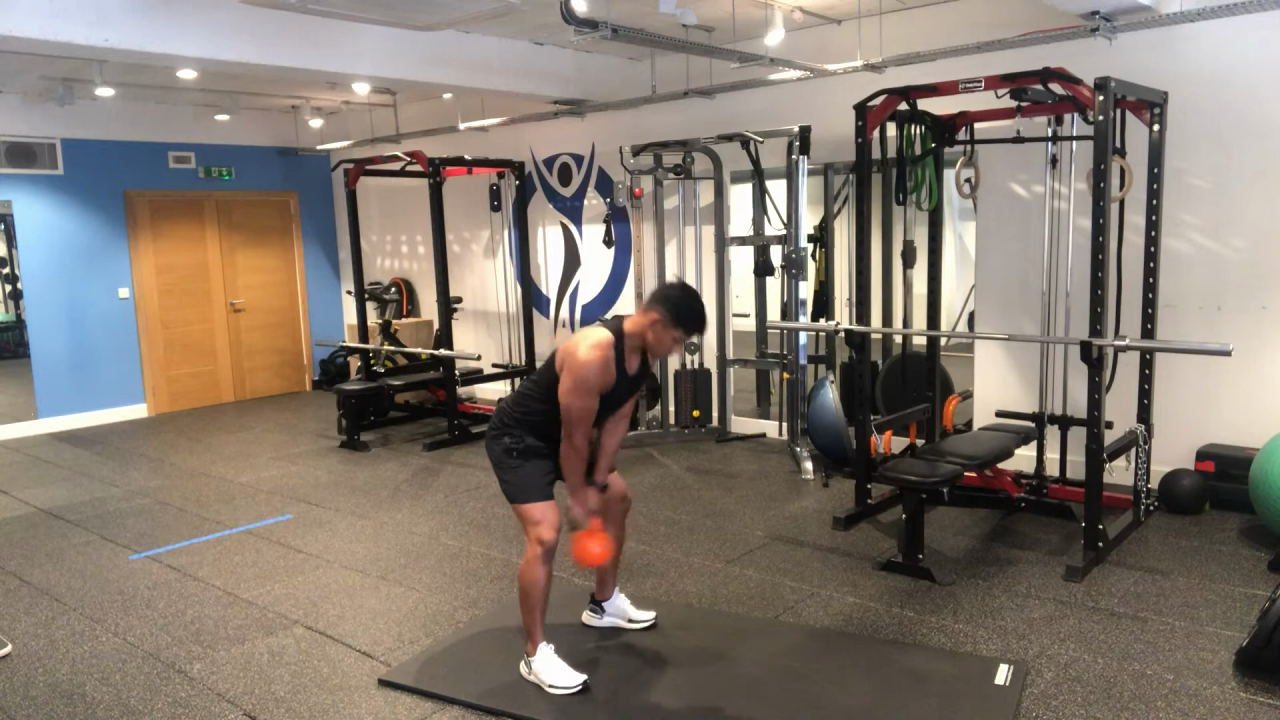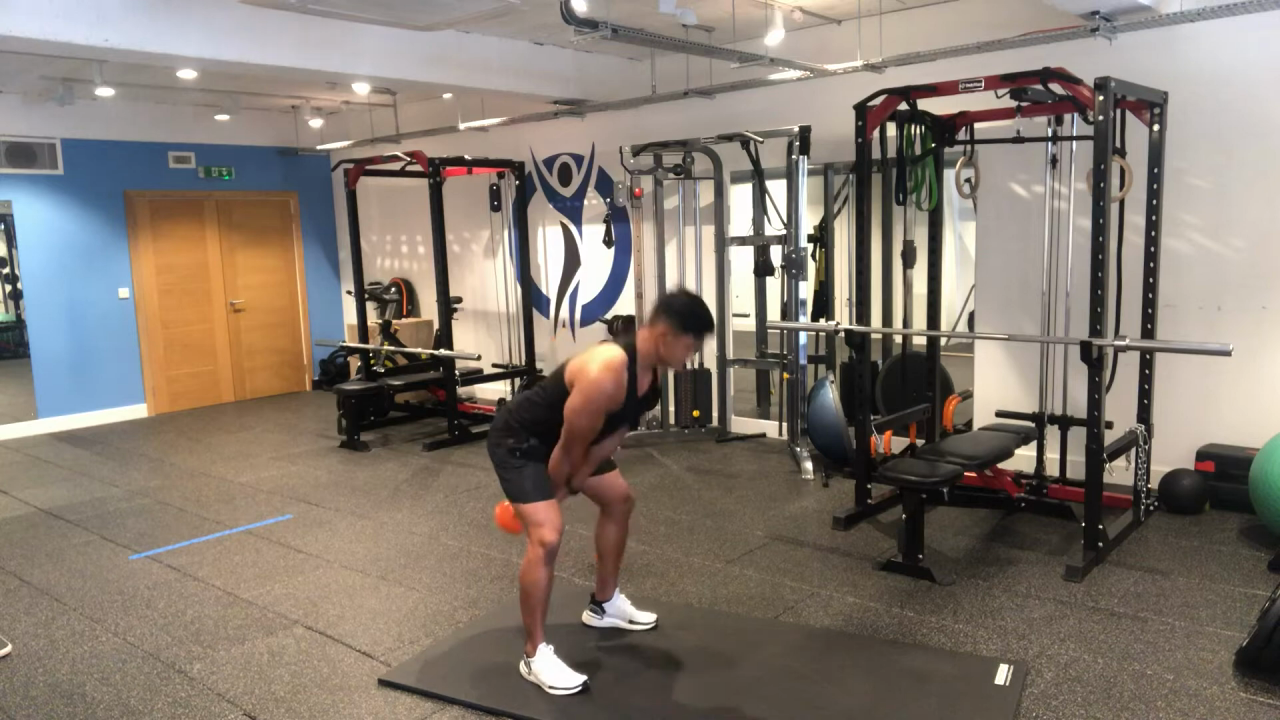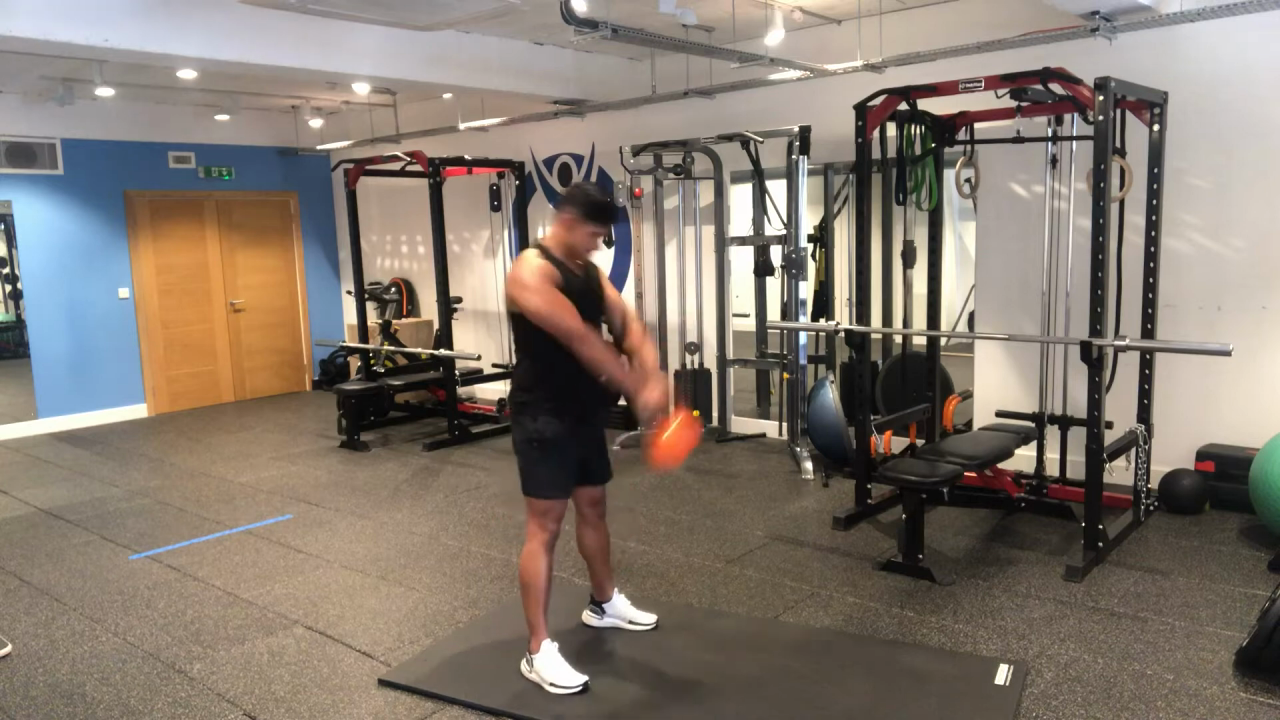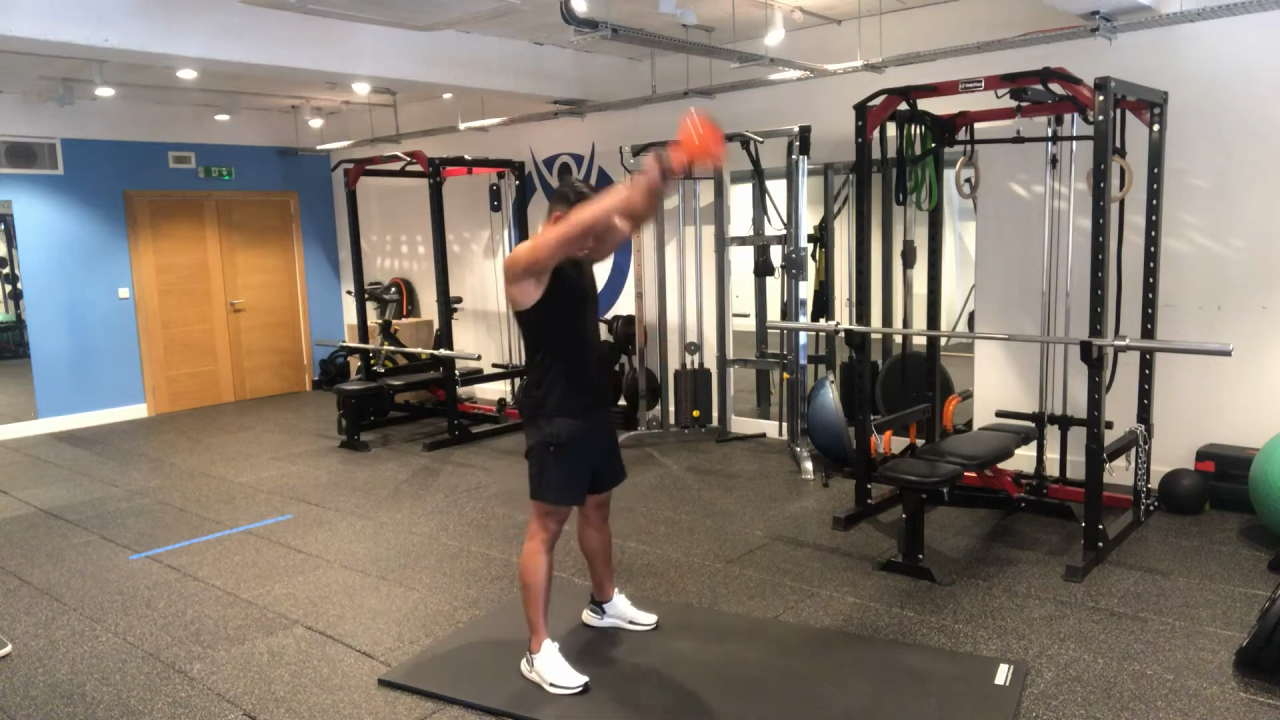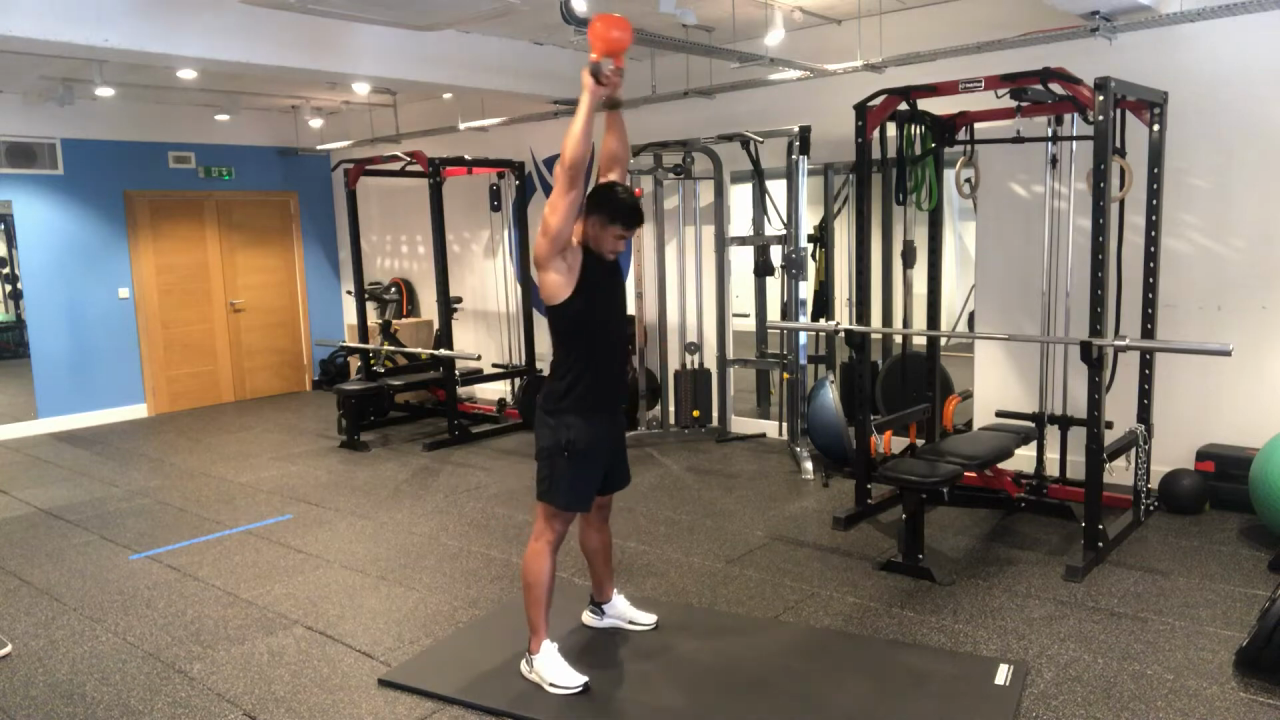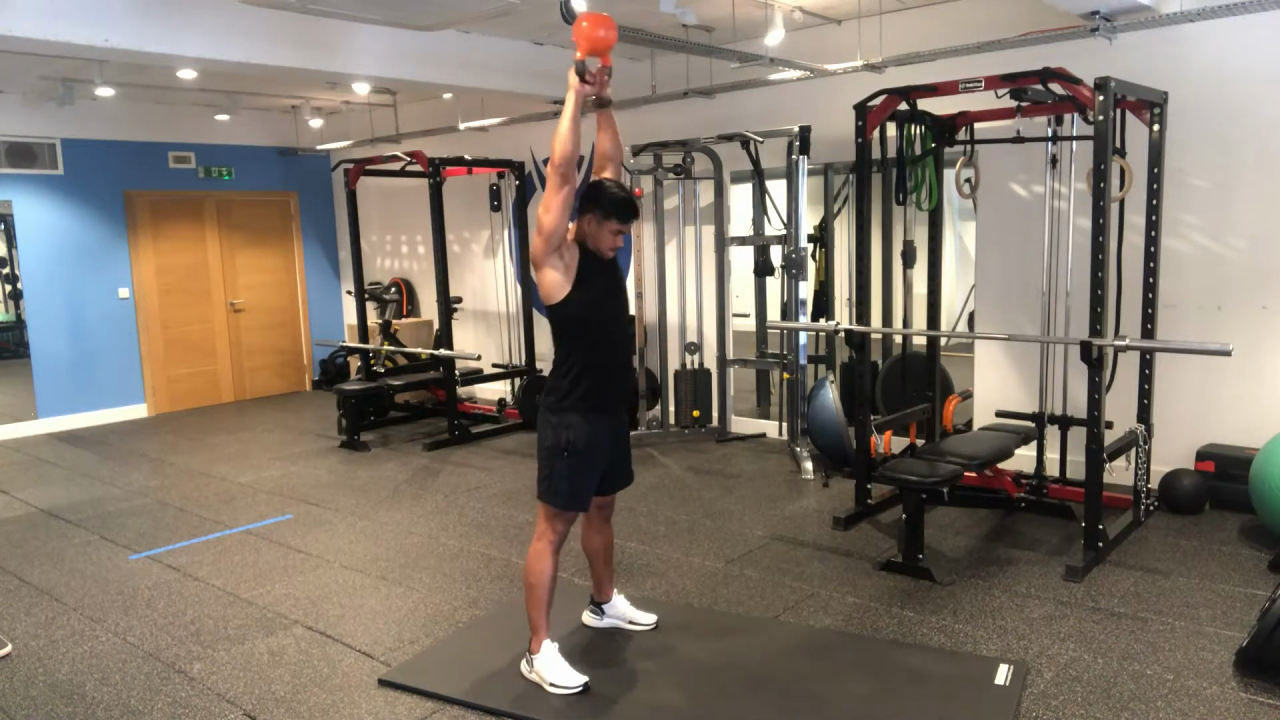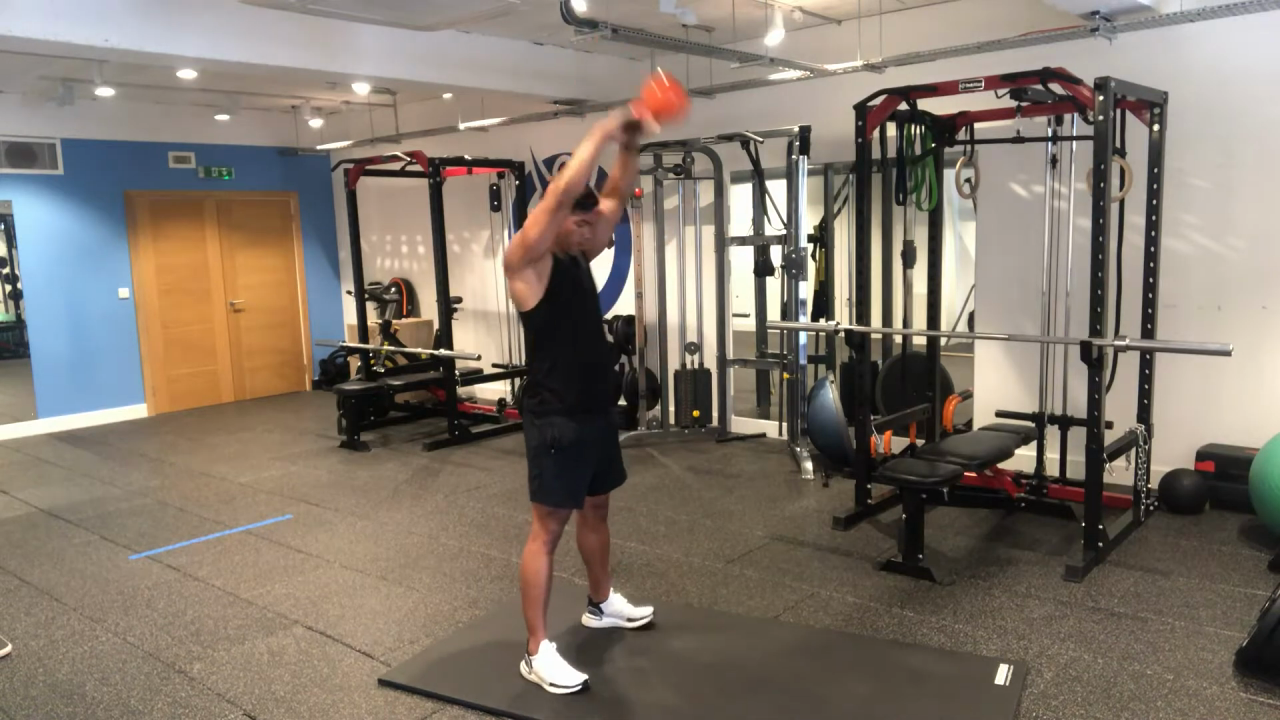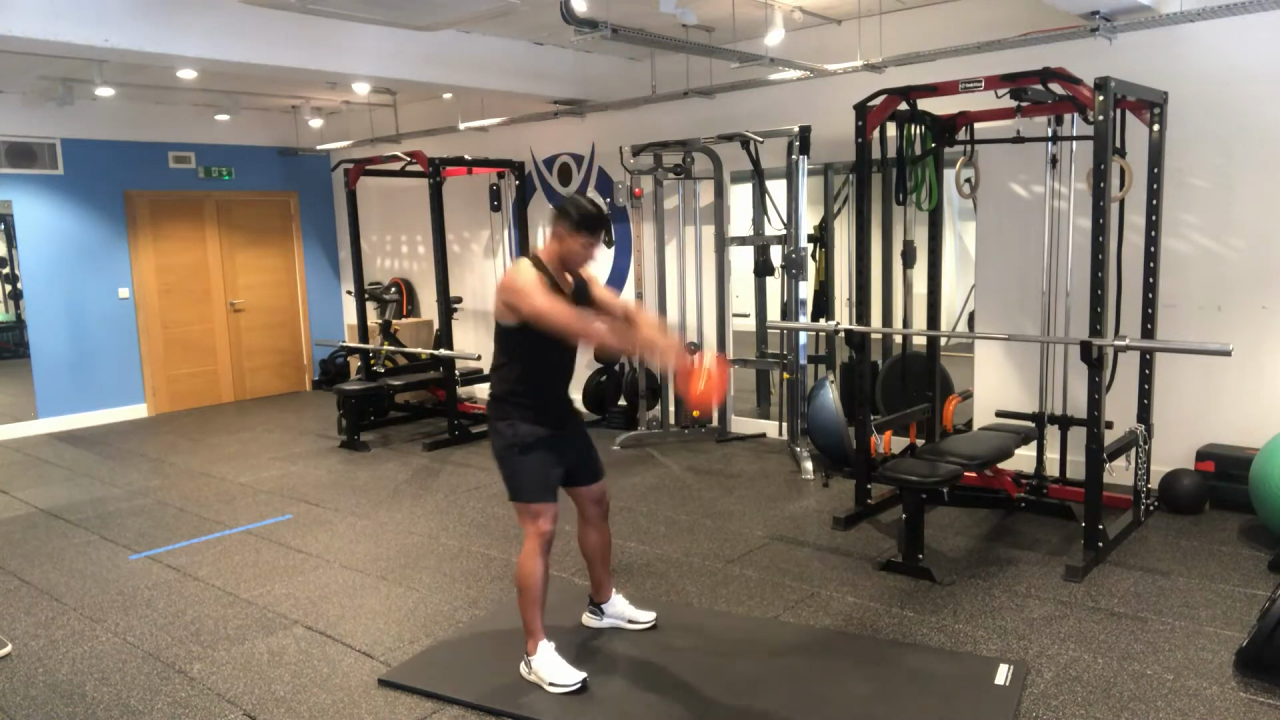
dt=0.3s
person 1, frame 1
left shoulder: (642, 352)
right shoulder: (592, 355)
left elbow: (617, 420)
right elbow: (574, 438)
left wrist: (600, 482)
right wrist: (578, 496)
left hip: (564, 435)
right hip: (519, 437)
left knee: (617, 502)
right knee: (545, 535)
left ankle: (604, 602)
right ankle: (535, 654)
person 1, frame 2
left shoulder: (650, 371)
right shoulder: (605, 375)
left elbow: (610, 436)
right elbow: (570, 447)
left wrist: (574, 480)
right wrist: (555, 488)
right hip: (522, 438)
left knee: (620, 502)
right knee: (547, 536)
left ankle: (605, 603)
right ankle: (535, 655)
person 1, frame 3
left shoulder: (588, 271)
right shoulder: (531, 271)
left elbow: (626, 322)
right elbow: (581, 338)
left wrist: (653, 377)
right wrist: (635, 389)
left hip: (583, 411)
right hip: (541, 417)
left knee: (593, 510)
right knee: (546, 527)
left ankle: (603, 603)
right ankle: (538, 652)
person 1, frame 4
left shoulder: (576, 259)
right shoulder: (525, 263)
left elbow: (629, 219)
right elbow: (581, 222)
left wrist: (659, 182)
right wrist: (642, 179)
left hip: (595, 408)
right hip: (554, 418)
left knee: (597, 510)
right knee: (547, 527)
left ankle: (604, 602)
right ankle: (538, 653)
person 1, frame 5
left shoulder: (604, 254)
right shoulder: (558, 258)
left elbow: (613, 167)
right elbow: (570, 176)
left wrist: (613, 105)
right wrist: (589, 99)
left hip: (607, 411)
right hip: (569, 418)
left knee: (598, 513)
right knee: (551, 527)
left ankle: (603, 604)
right ankle: (538, 651)
person 1, frame 6
left shoulder: (601, 252)
right shoulder: (555, 257)
left elbow: (610, 166)
right elbow: (560, 174)
left wrist: (602, 104)
right wrist: (573, 99)
left hip: (610, 410)
right hip: (571, 417)
left knee: (601, 511)
right knee: (554, 528)
left ankle: (604, 604)
right ankle: (538, 652)
person 1, frame 7
left shoulder: (575, 255)
right shoulder: (528, 258)
left elbow: (617, 195)
right elbow: (560, 192)
left wrist: (629, 144)
right wrist: (599, 134)
left hip: (597, 410)
right hip: (556, 418)
left knee: (596, 510)
right knee: (547, 528)
left ankle: (601, 602)
right ankle: (537, 652)
person 1, frame 8
left shoulder: (578, 277)
right shoulder: (523, 281)
left elbow: (627, 316)
right elbow: (583, 328)
left wrist: (668, 340)
right wrist: (653, 349)
left hip: (559, 414)
right hip: (519, 423)
left knee: (595, 504)
right knee: (541, 529)
left ankle: (603, 606)
right ankle: (536, 653)
